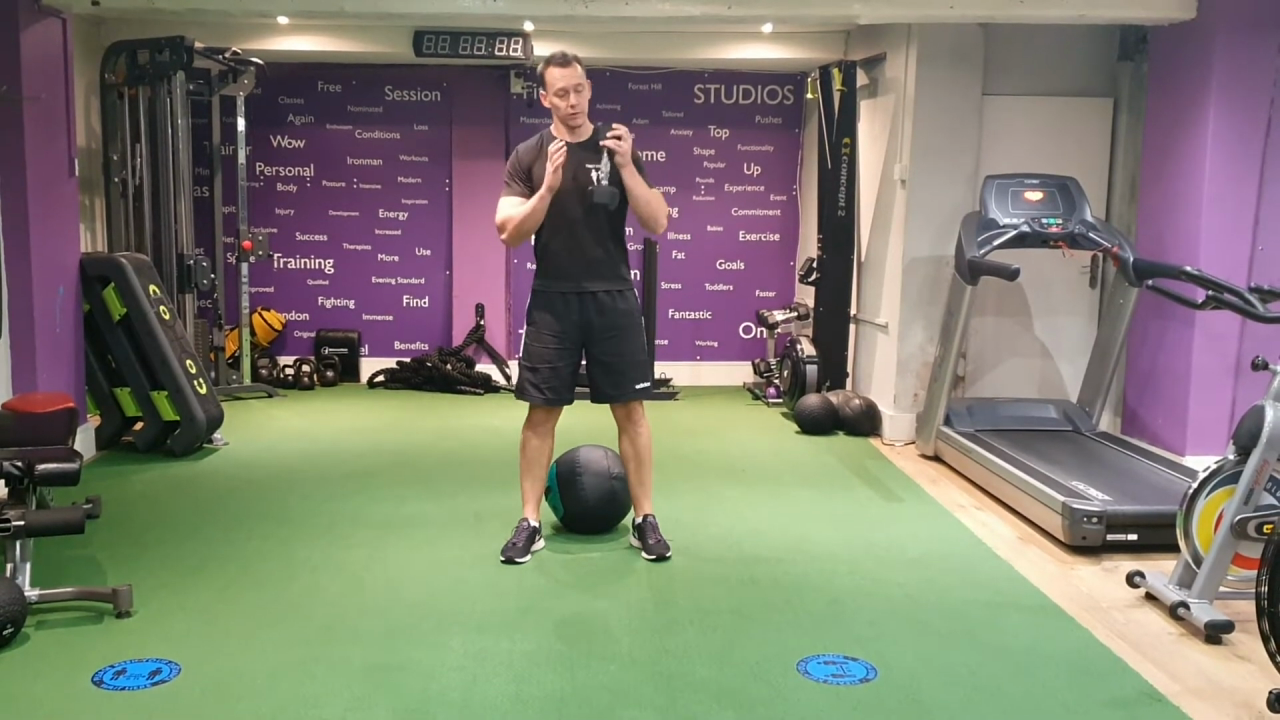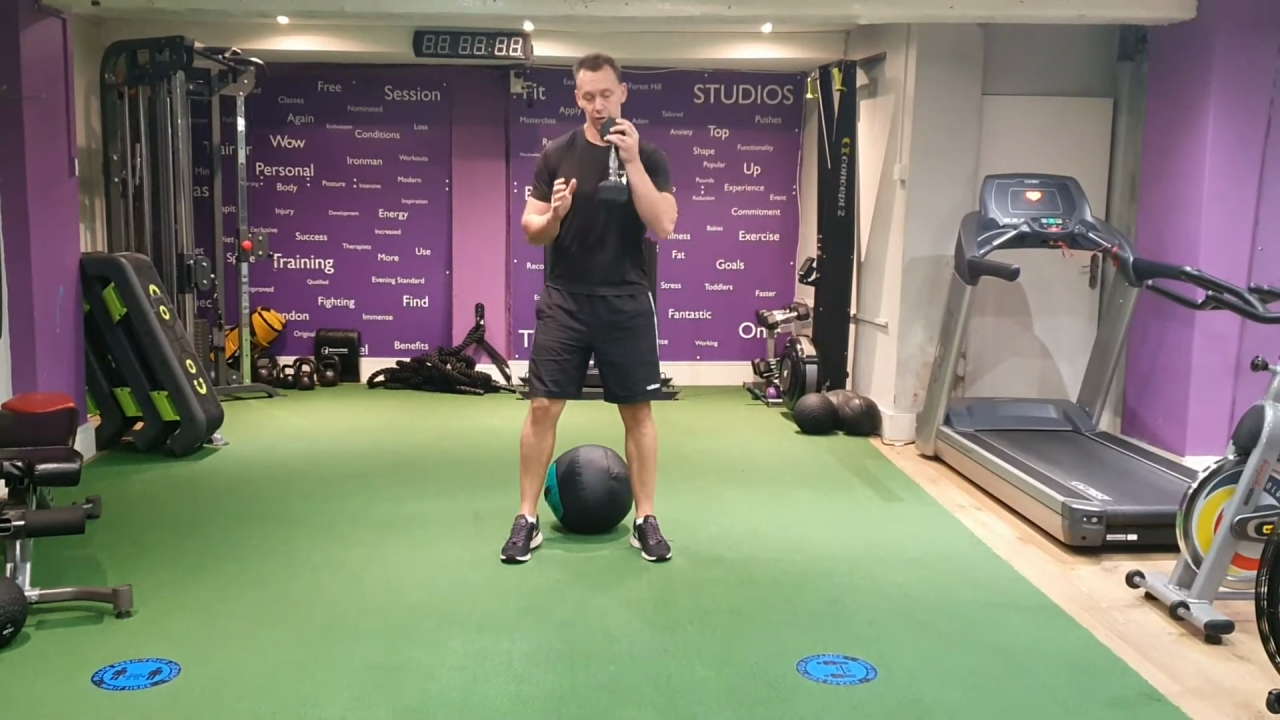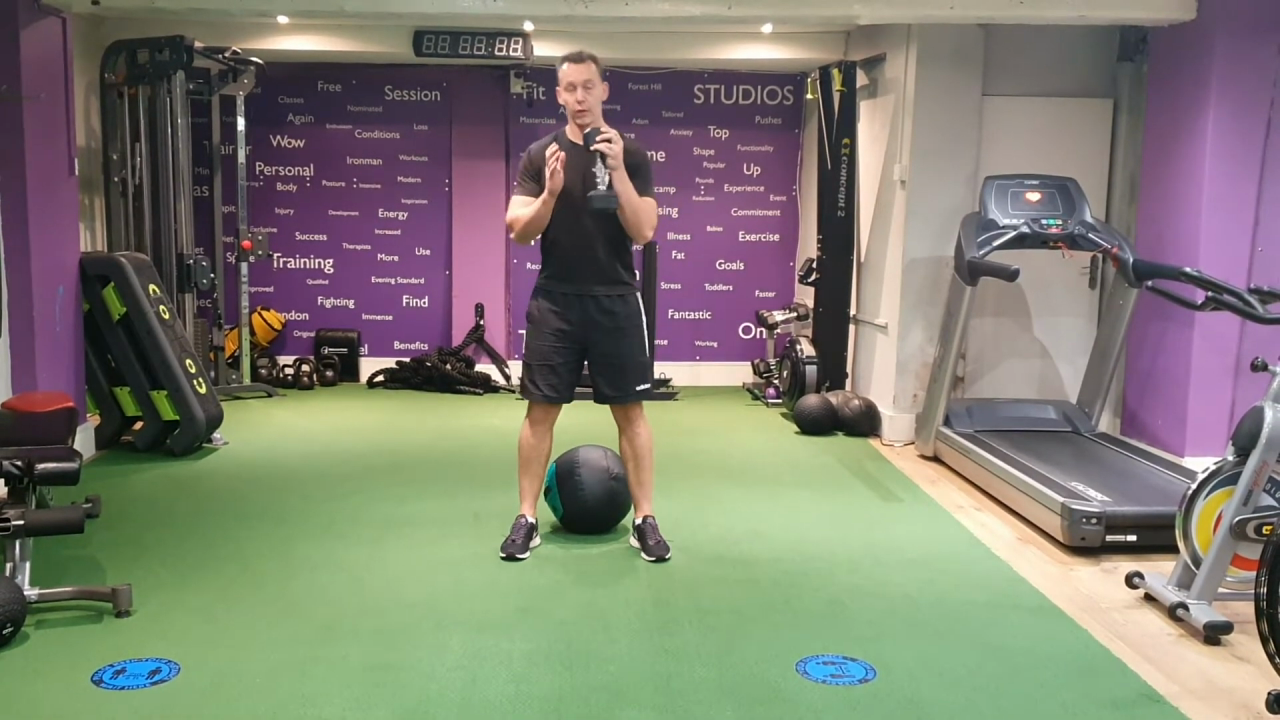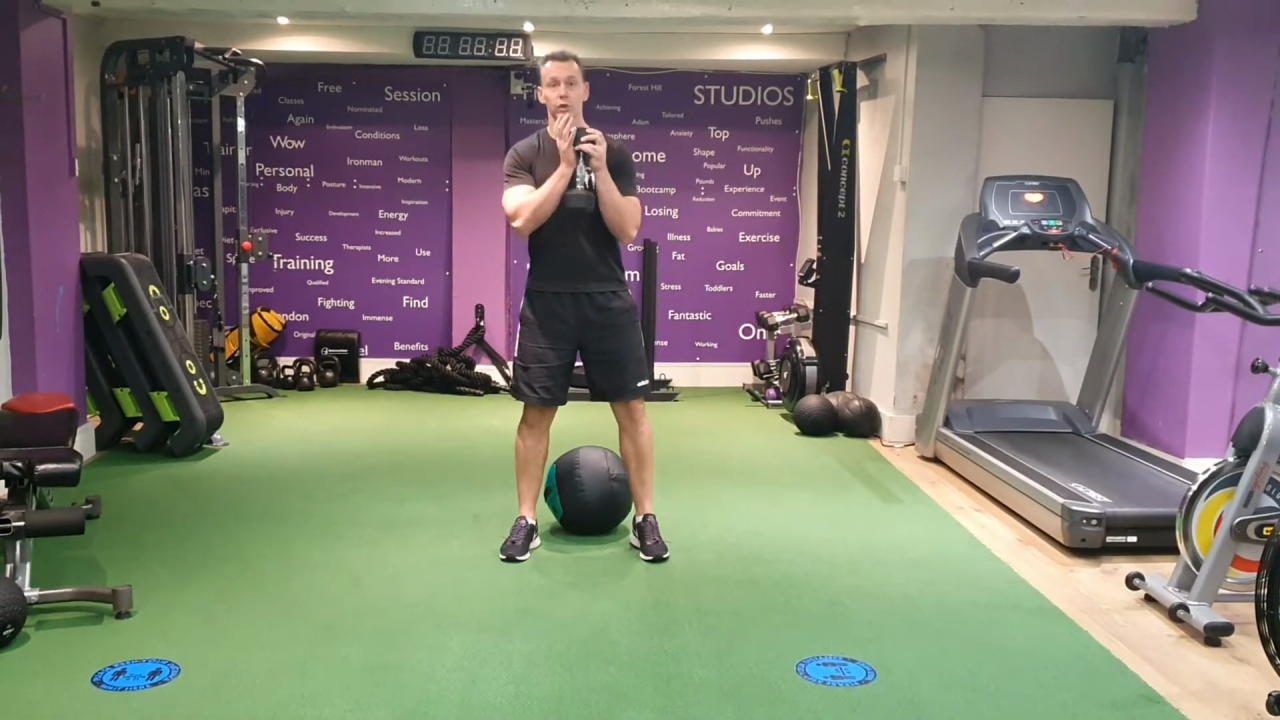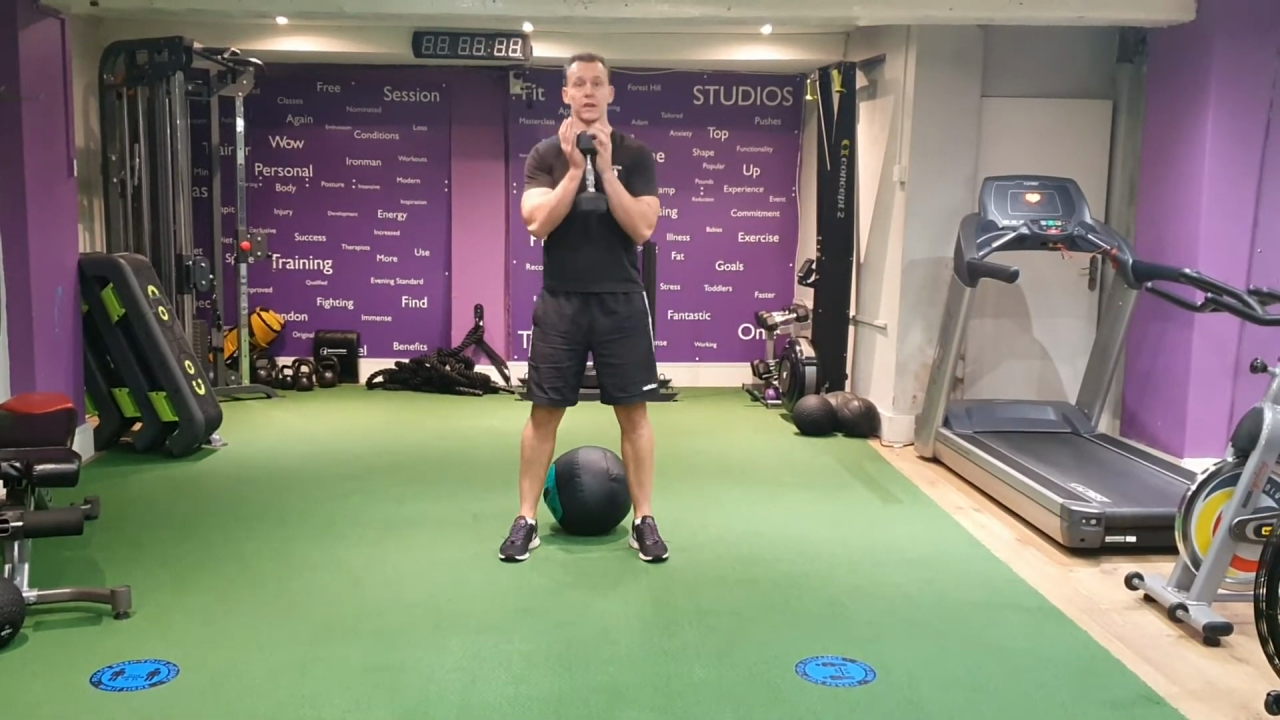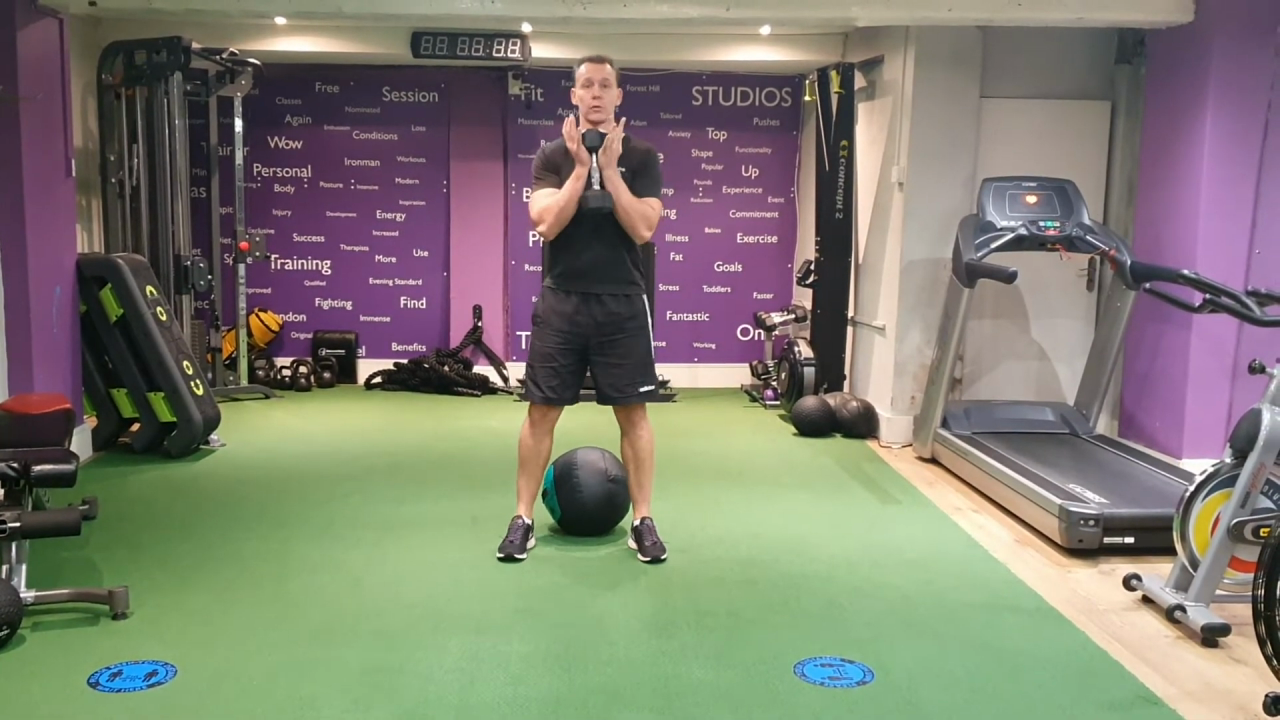
dt=0.3s
person 1, frame 1
left shoulder: (616, 149)
right shoulder: (528, 155)
left elbow: (657, 223)
right elbow: (509, 232)
left wrist: (626, 167)
right wrist: (549, 186)
left hip: (614, 296)
right hip: (553, 300)
left knee: (631, 410)
right knee: (542, 412)
left ankle: (644, 520)
right ankle: (529, 523)
person 1, frame 2
left shoulder: (648, 155)
right shoulder: (556, 154)
left elbow: (662, 226)
right elbow: (533, 233)
left wrist: (632, 161)
right wrist: (555, 214)
left hip: (626, 300)
right hip: (565, 299)
left knee: (637, 410)
right knee: (543, 407)
left ankle: (645, 520)
right ankle: (527, 520)
person 1, frame 3
left shoulder: (632, 154)
right shoulder: (540, 154)
left elbow: (644, 231)
right elbow: (518, 231)
left wrist: (616, 169)
right wrist: (550, 193)
left hip: (615, 300)
right hip: (554, 301)
left knee: (630, 411)
right knee: (541, 411)
left ankle: (644, 520)
right ankle: (527, 519)
person 1, frame 4
left shoulder: (615, 152)
right shoulder: (525, 153)
left elbow: (628, 229)
right elbow: (522, 220)
left wrist: (599, 168)
right wrist: (565, 165)
left hip: (608, 297)
right hip: (547, 300)
left knee: (632, 407)
right knee: (537, 411)
left ankle: (644, 519)
right ankle: (527, 521)
person 1, frame 5
left shoulder: (635, 154)
right shoulder: (546, 153)
left elbow: (643, 228)
right elbow: (537, 224)
left wrist: (605, 169)
right wrist: (574, 168)
left hip: (621, 299)
right hip: (561, 300)
left knee: (634, 411)
right knee: (545, 411)
left ankle: (643, 520)
right ankle: (526, 519)
person 1, frame 6
left shoulder: (640, 156)
right shoulder: (551, 154)
left elbow: (642, 230)
right elbow: (546, 225)
left wrist: (609, 169)
right wrist: (580, 167)
left hip: (622, 300)
right hip: (562, 299)
left knee: (633, 411)
right knee: (542, 410)
left ankle: (642, 521)
right ankle: (523, 520)
